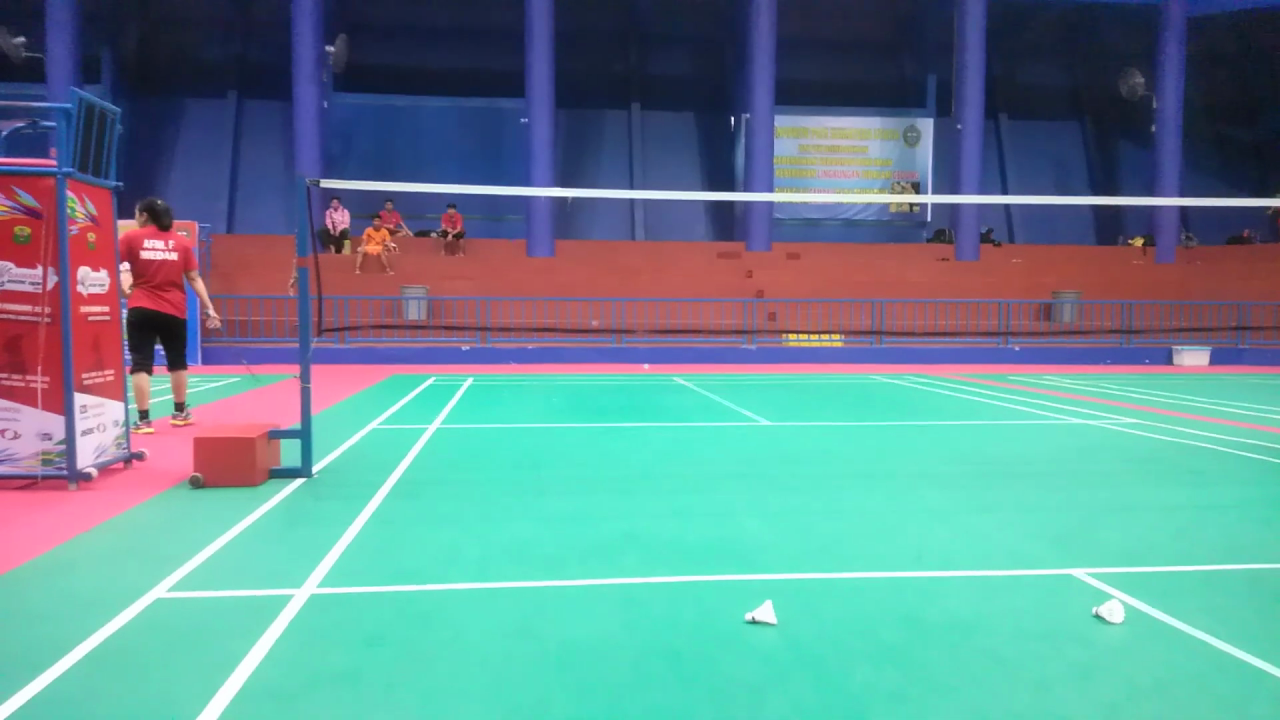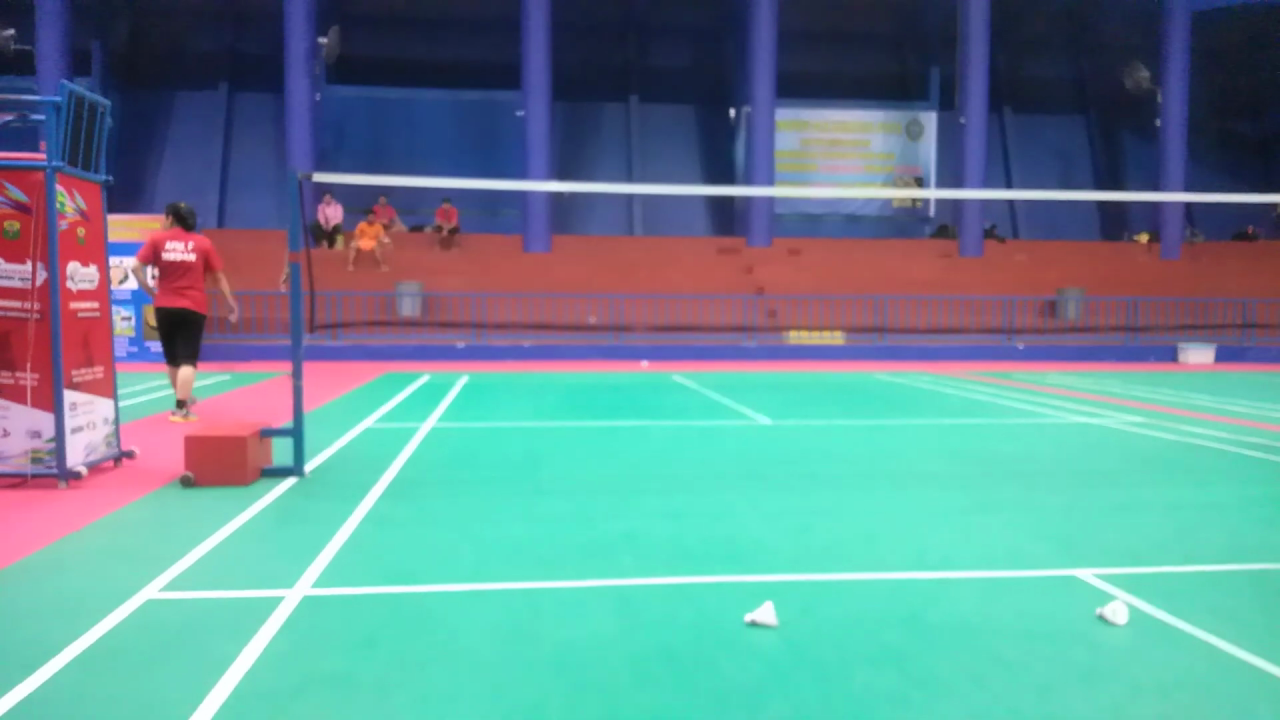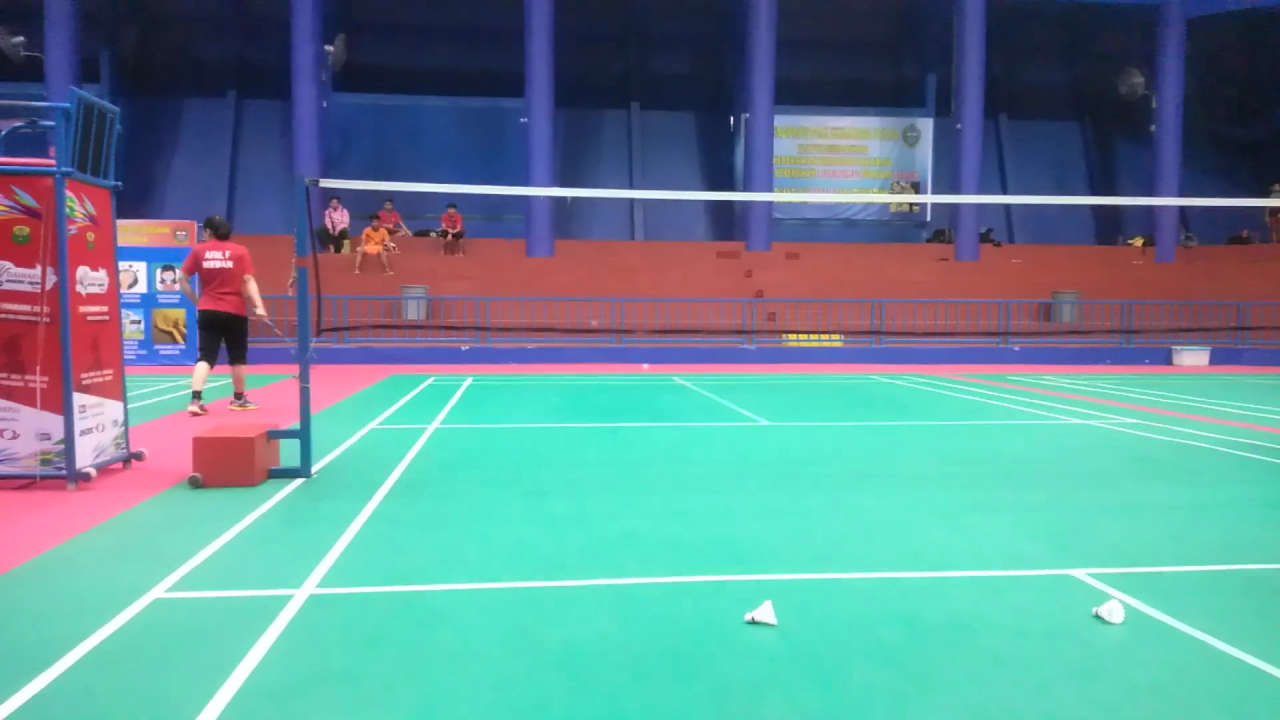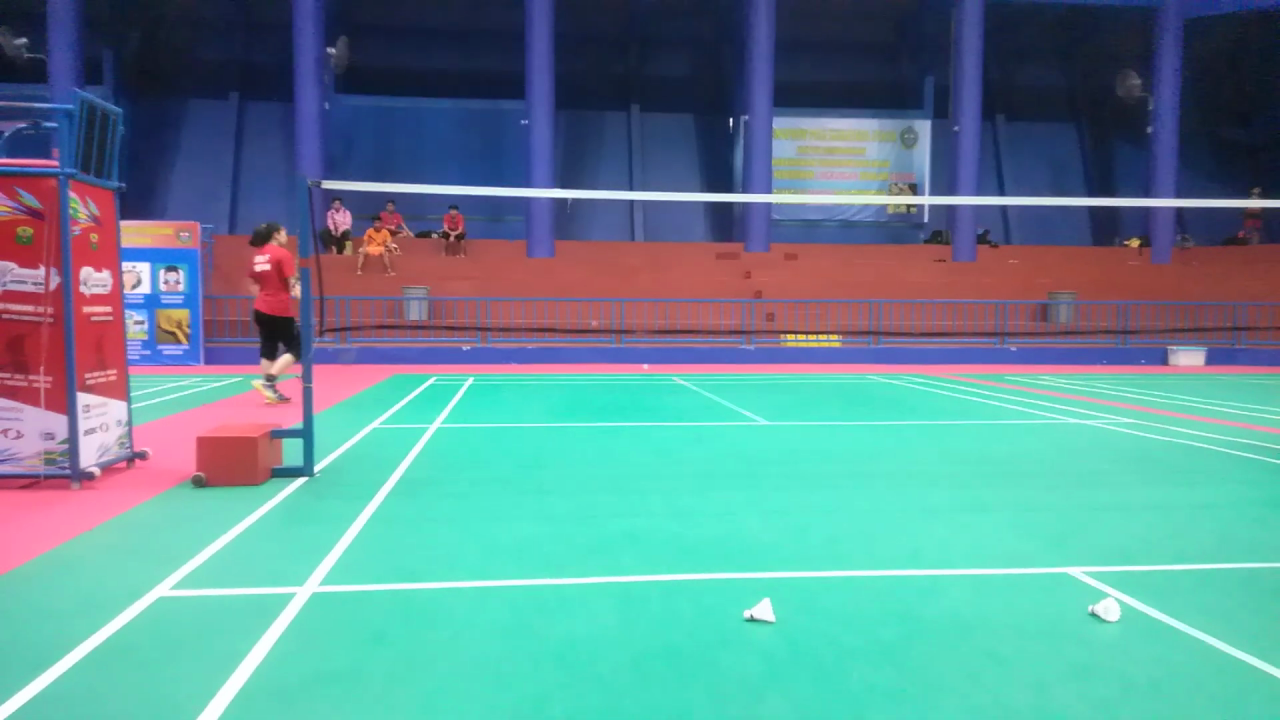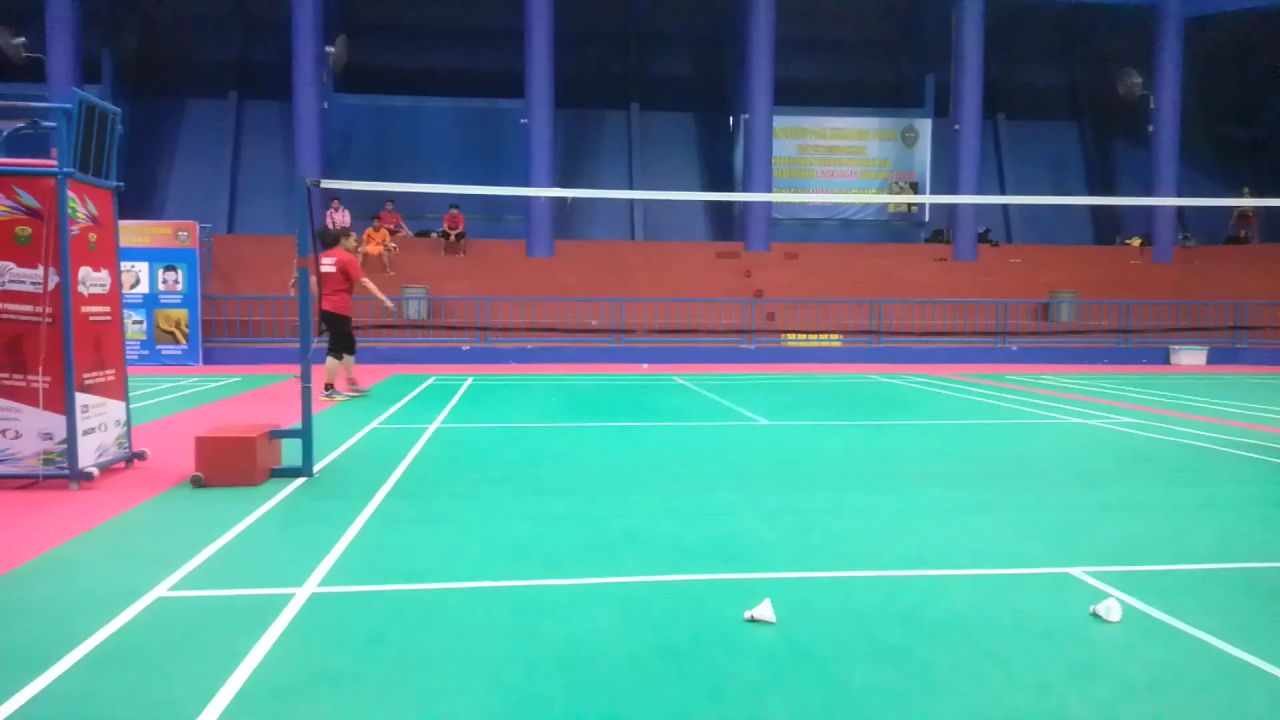
dt=1s
person 1, frame 1
left shoulder: (131, 238)
right shoulder: (182, 242)
right elbow: (194, 278)
left wrist: (122, 290)
right wrist: (209, 309)
left hip: (141, 310)
right hip: (173, 311)
left knee: (141, 364)
right knee: (177, 361)
left ankle: (143, 419)
right ankle: (180, 412)
person 1, frame 2
left shoulder: (157, 239)
right shoulder: (203, 243)
left elbow: (136, 267)
right elbow: (218, 277)
left wrist: (151, 292)
right wrist: (232, 304)
left hip: (165, 307)
right hip: (193, 308)
left knee: (172, 357)
right knee: (187, 359)
left ankle: (182, 403)
right ankle: (181, 409)
person 1, frame 3
left shoulder: (199, 250)
right shoulder: (240, 251)
left elbow: (182, 279)
right elbow: (248, 281)
left wrist: (196, 301)
right wrist: (259, 306)
left hip: (208, 311)
right hip: (235, 311)
left knee: (205, 357)
right knee: (237, 357)
left ankle: (195, 399)
right ankle: (239, 399)
person 1, frame 4
left shoulder: (257, 255)
right shoulder: (282, 254)
left elbow: (252, 283)
right elbow: (292, 283)
left hip: (261, 310)
right hip: (280, 311)
left knee: (267, 351)
right knee: (294, 349)
left ankle: (272, 391)
right ankle: (267, 381)
person 1, frame 5
left shoulder: (323, 256)
right shoulder: (347, 258)
left elbow: (314, 281)
right elbow: (364, 282)
left wrist: (321, 298)
right wrist: (384, 299)
left hip: (326, 309)
right hip: (338, 310)
left knee: (348, 346)
right knee: (336, 349)
left ankle: (352, 384)
right ankle: (328, 389)
